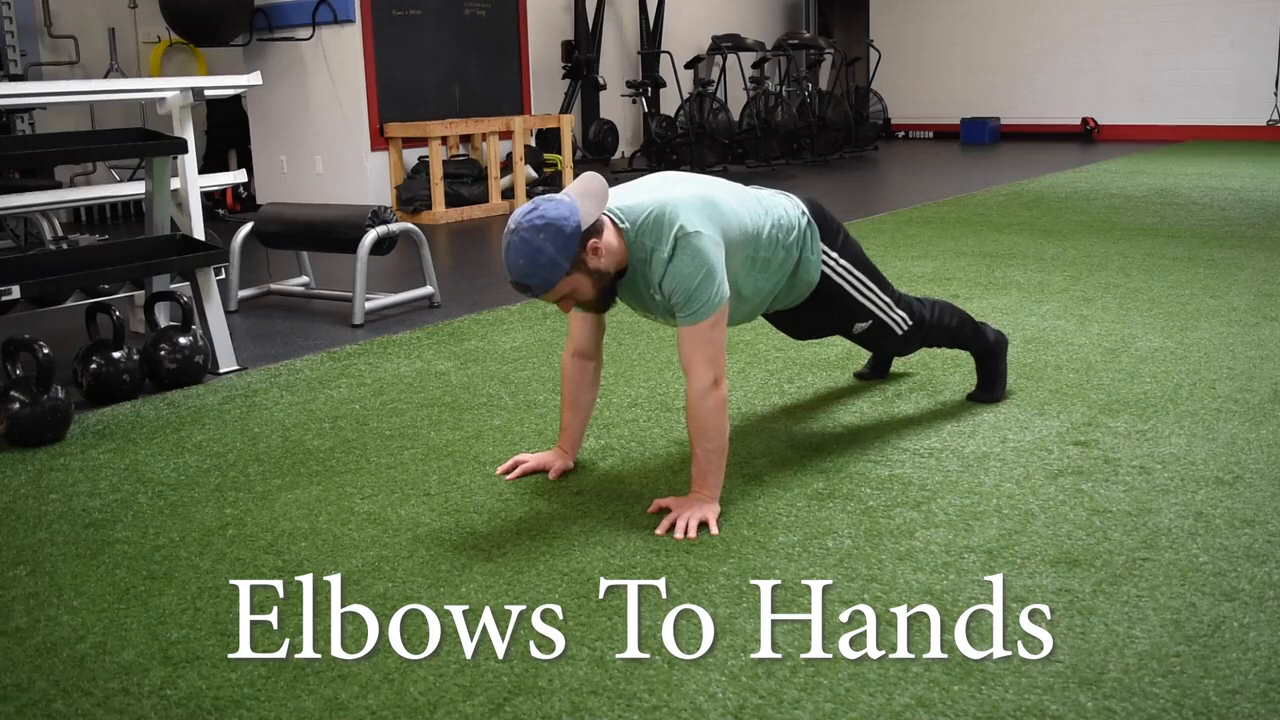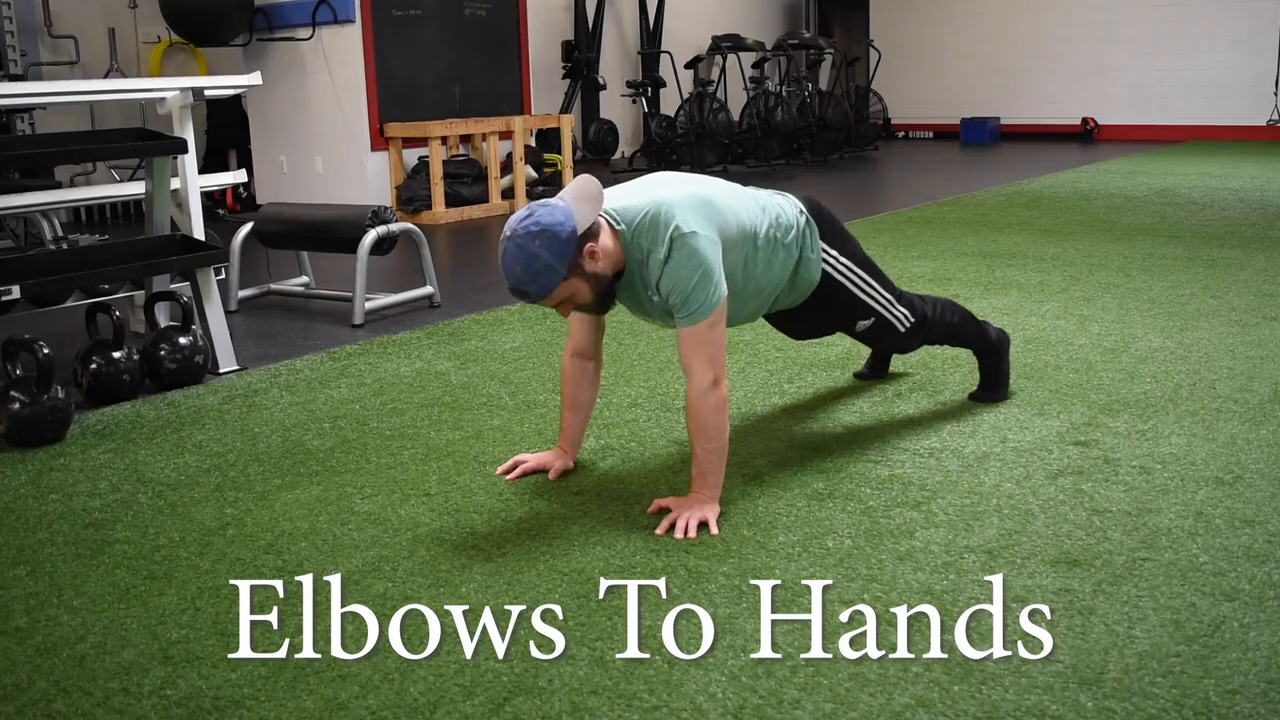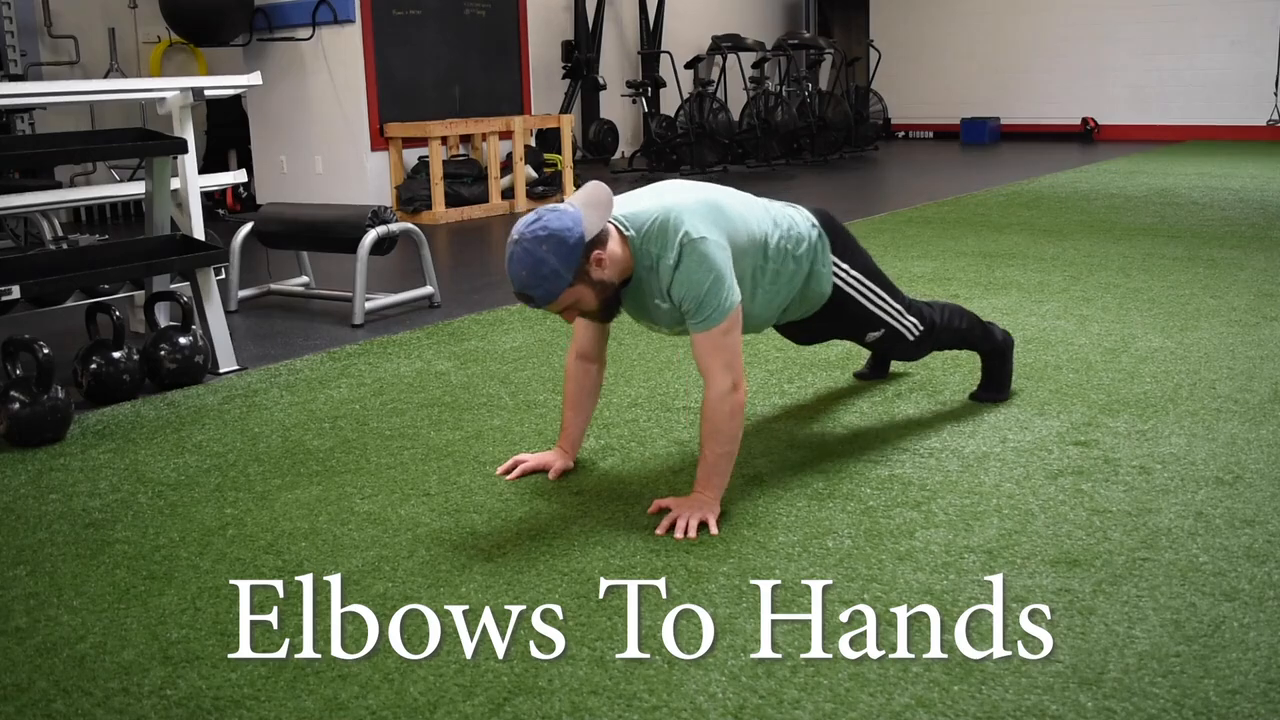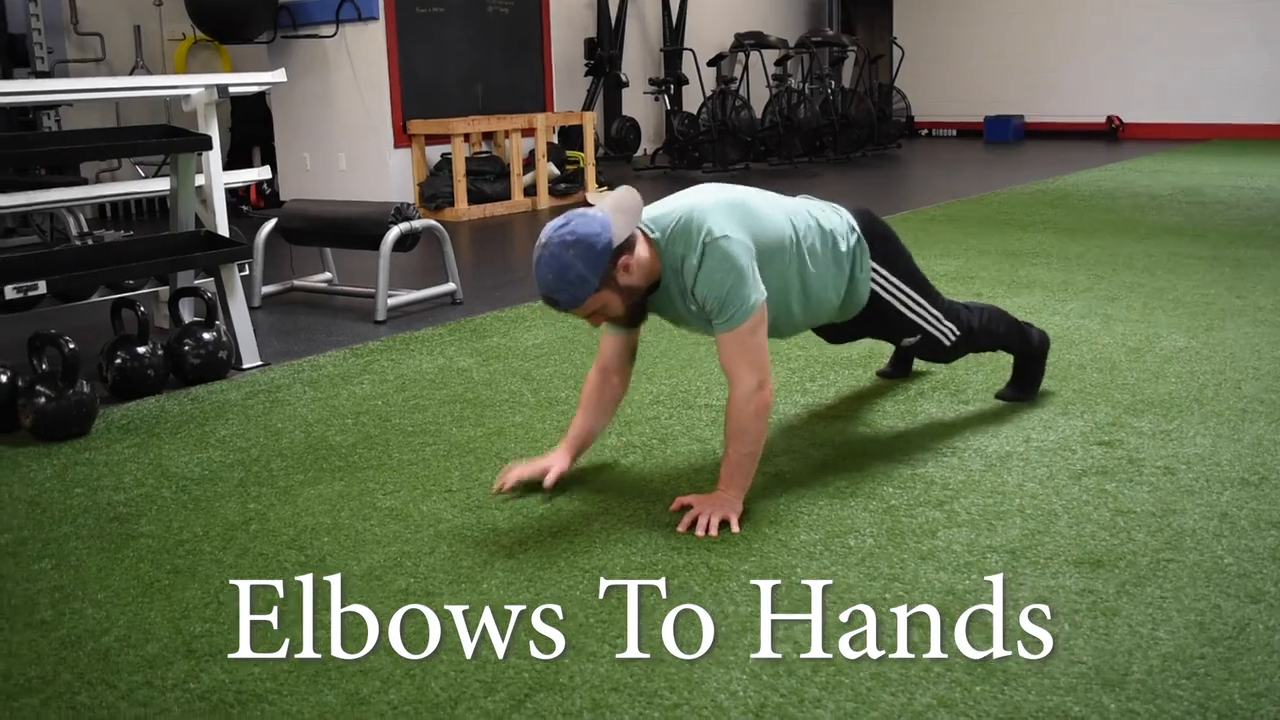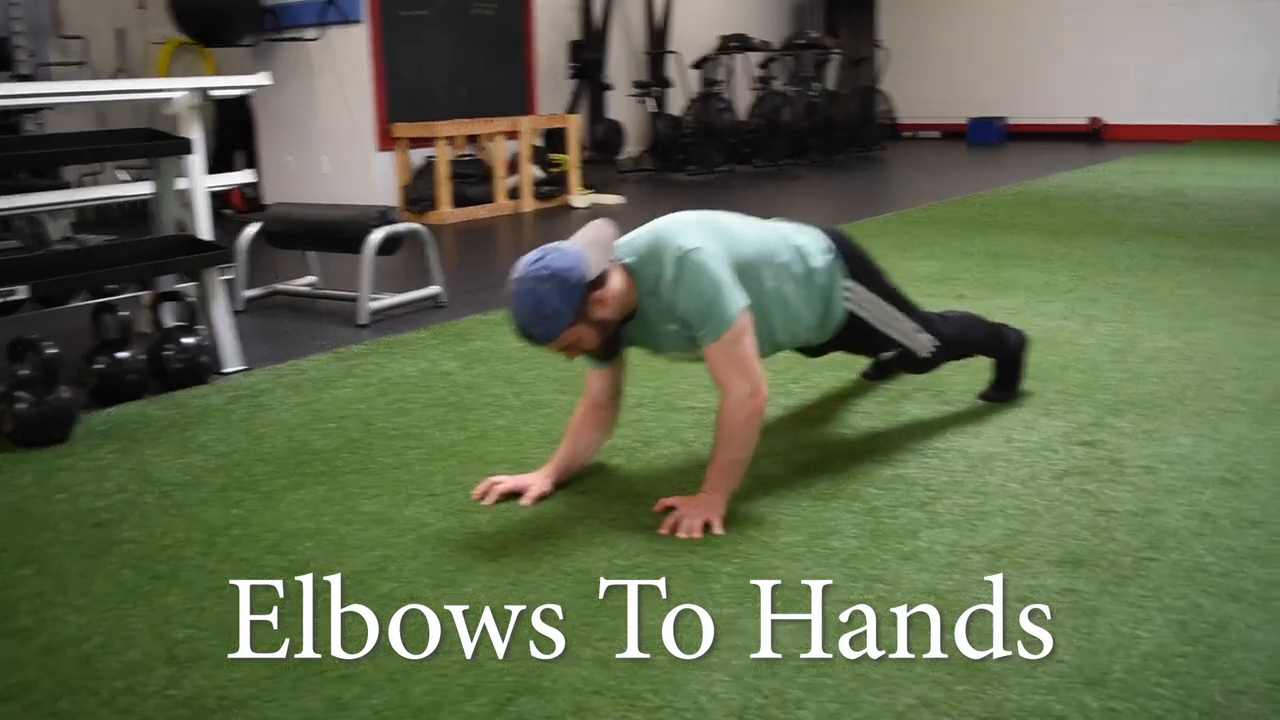
dt=0.2s
person 1, frame 1
left shoulder: (681, 242)
right shoulder: (581, 239)
left elbow: (707, 382)
right elbow: (582, 356)
left wrist: (705, 496)
right wrist: (565, 450)
left hip: (803, 247)
right hip: (760, 267)
left knee: (902, 324)
right knee: (822, 330)
left ankle: (984, 344)
right ankle: (883, 355)
person 1, frame 2
left shoulder: (678, 242)
right shoulder: (578, 240)
left elbow: (707, 380)
right elbow: (582, 357)
left wrist: (704, 495)
right wrist: (565, 449)
left hip: (803, 247)
right hip: (764, 274)
left knee: (902, 322)
right knee: (822, 328)
left ankle: (988, 343)
right ankle: (880, 354)
person 1, frame 3
left shoulder: (687, 249)
right shoulder: (588, 247)
left elbow: (726, 386)
right elbow: (585, 360)
left wrist: (707, 497)
right wrist: (564, 450)
left hip: (814, 258)
right hip: (774, 284)
left knee: (912, 333)
right knee: (830, 335)
left ankle: (992, 343)
right ankle: (879, 354)
person 1, frame 4
left shoulder: (711, 250)
right shoulder: (621, 266)
left elbow: (753, 387)
right elbow: (610, 373)
left wrist: (729, 495)
right wrist: (563, 454)
left hip: (854, 257)
right hip: (813, 282)
left knee: (946, 337)
right knee: (863, 331)
left ankle: (1026, 343)
right ankle: (905, 350)
person 1, frame 5
left shoulder: (685, 267)
right shoulder: (599, 303)
left elbow: (747, 394)
right elbow: (599, 410)
left wrist: (713, 498)
right wrist: (548, 472)
left hip: (827, 277)
right hip: (790, 304)
left knee: (924, 346)
left ankle: (1003, 344)
right ankle: (883, 359)
